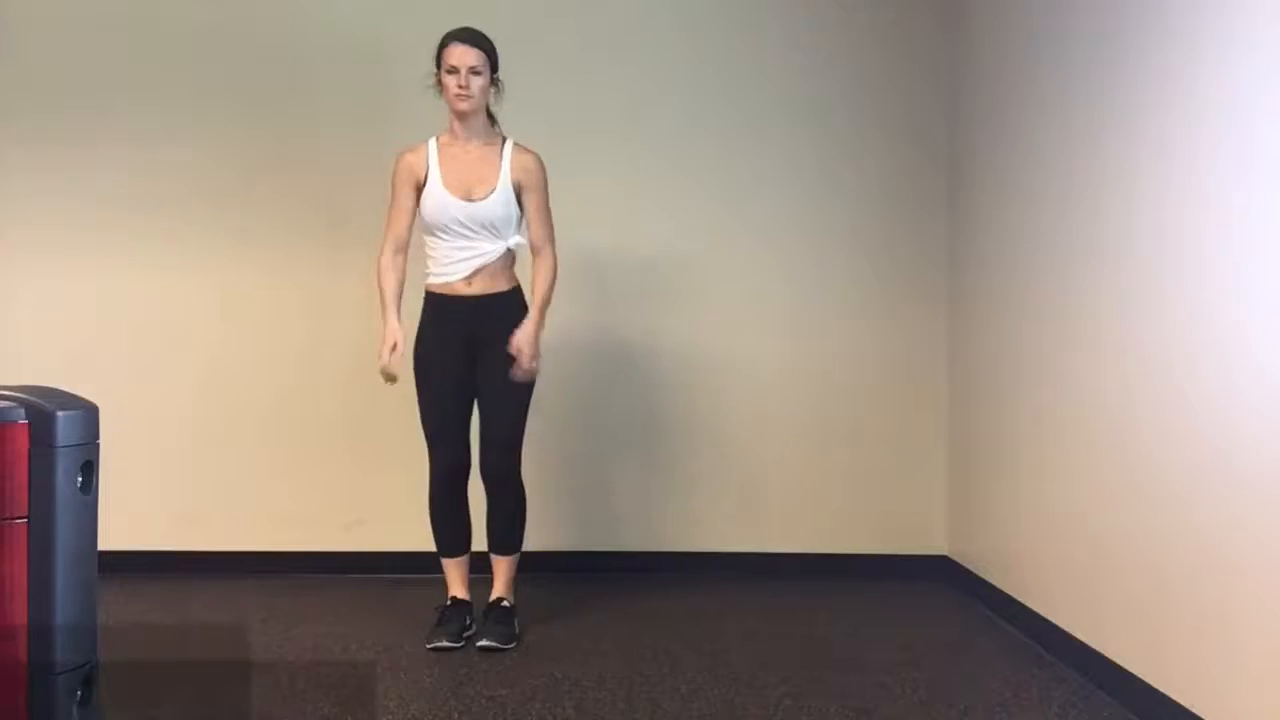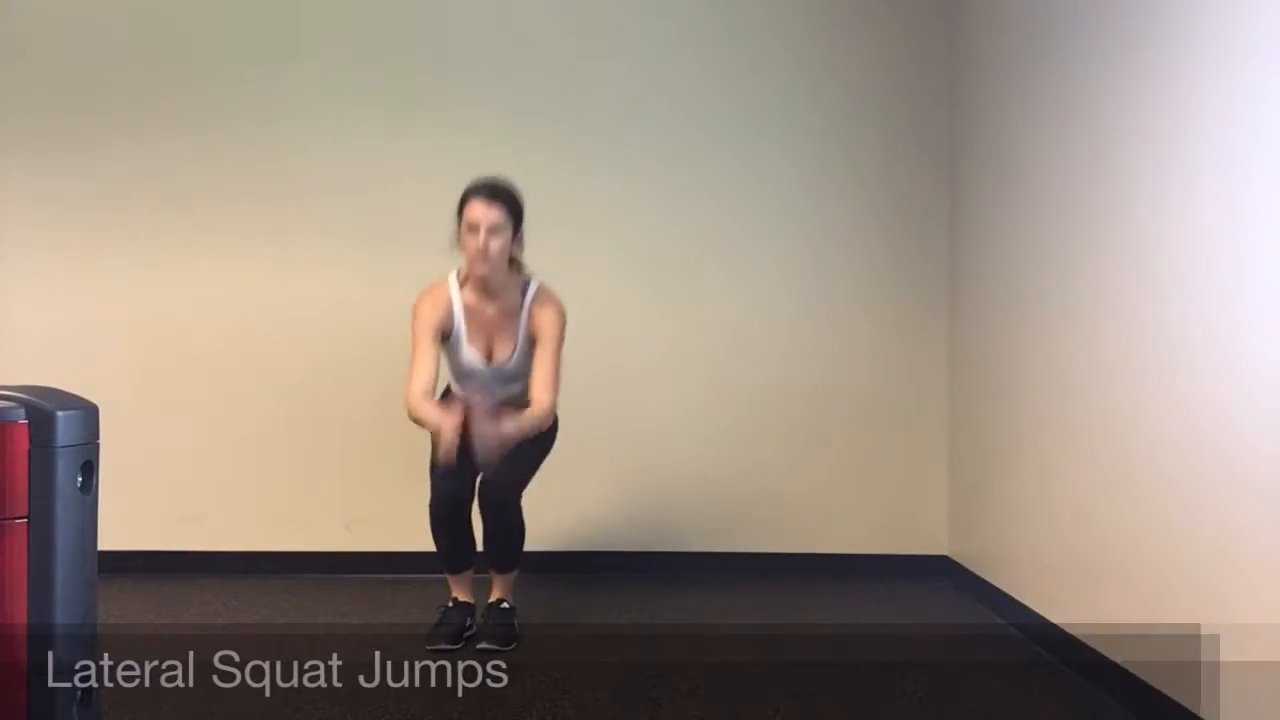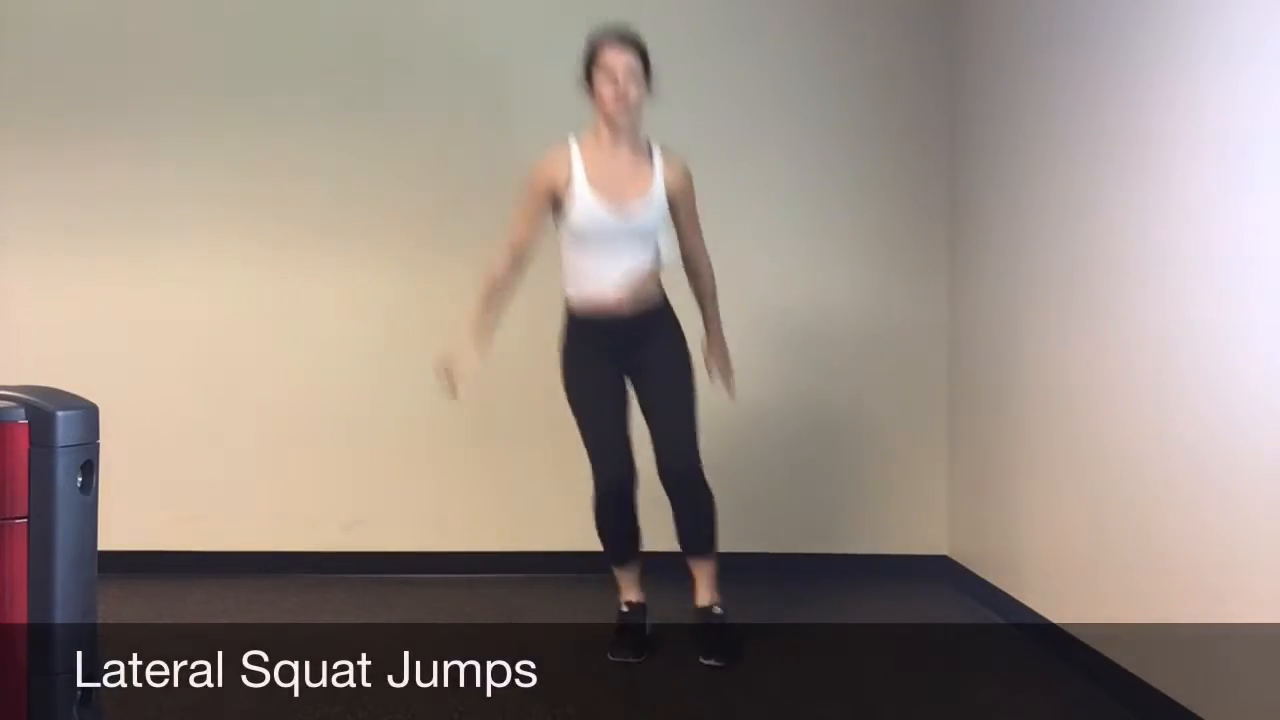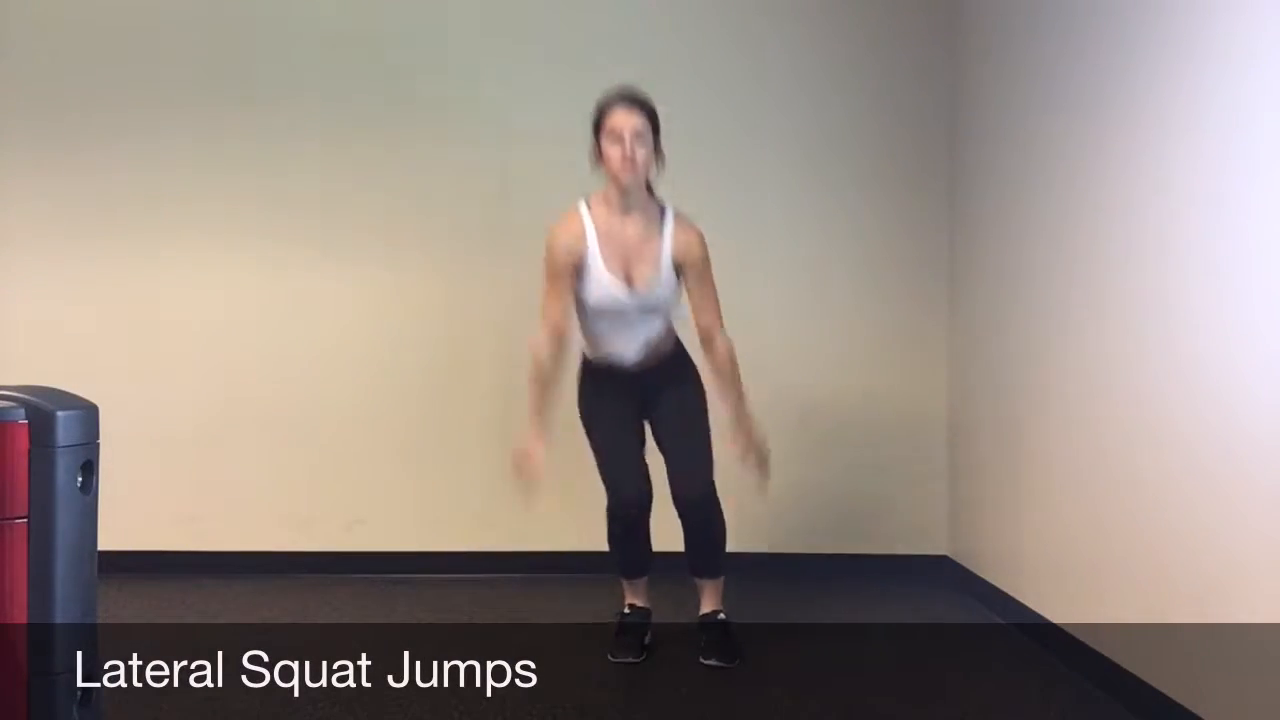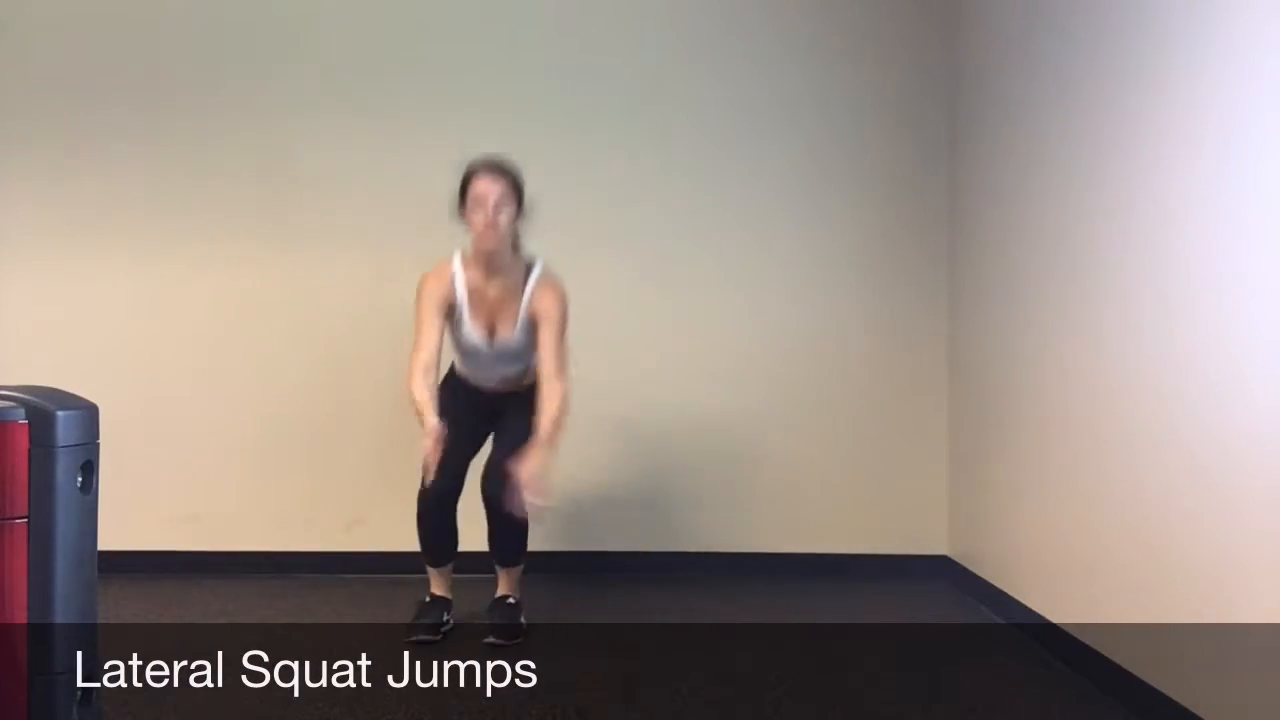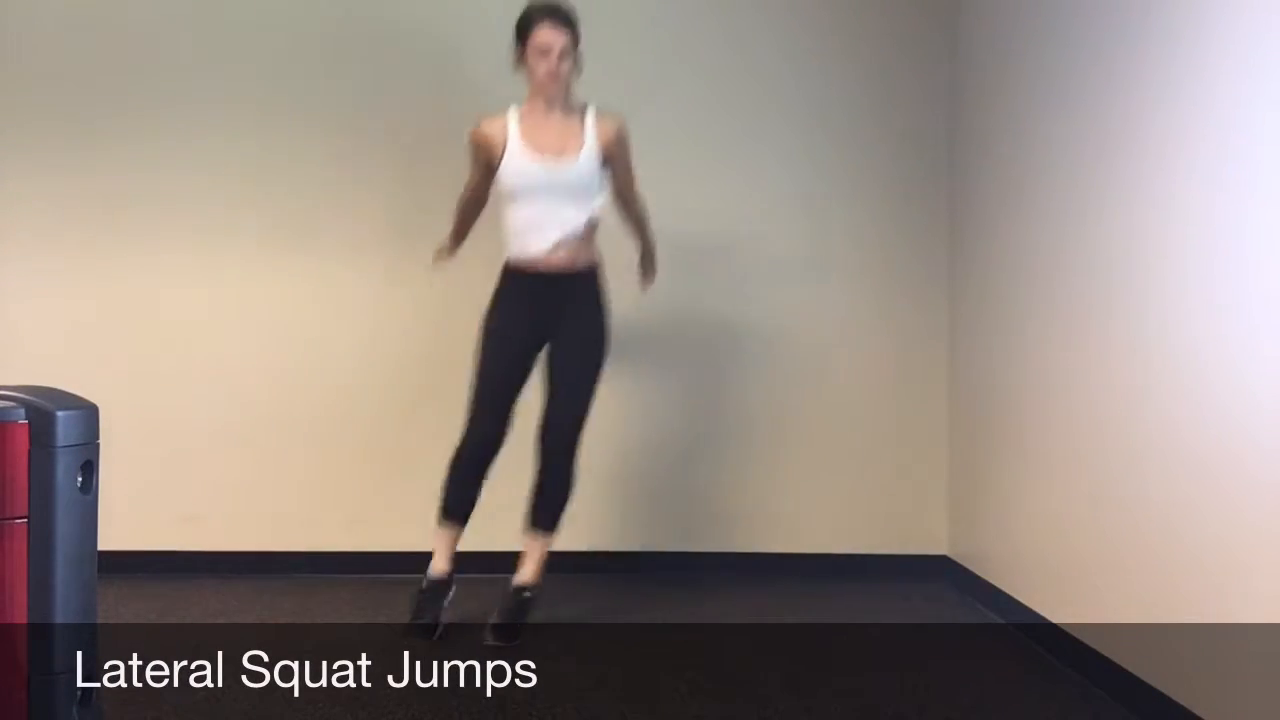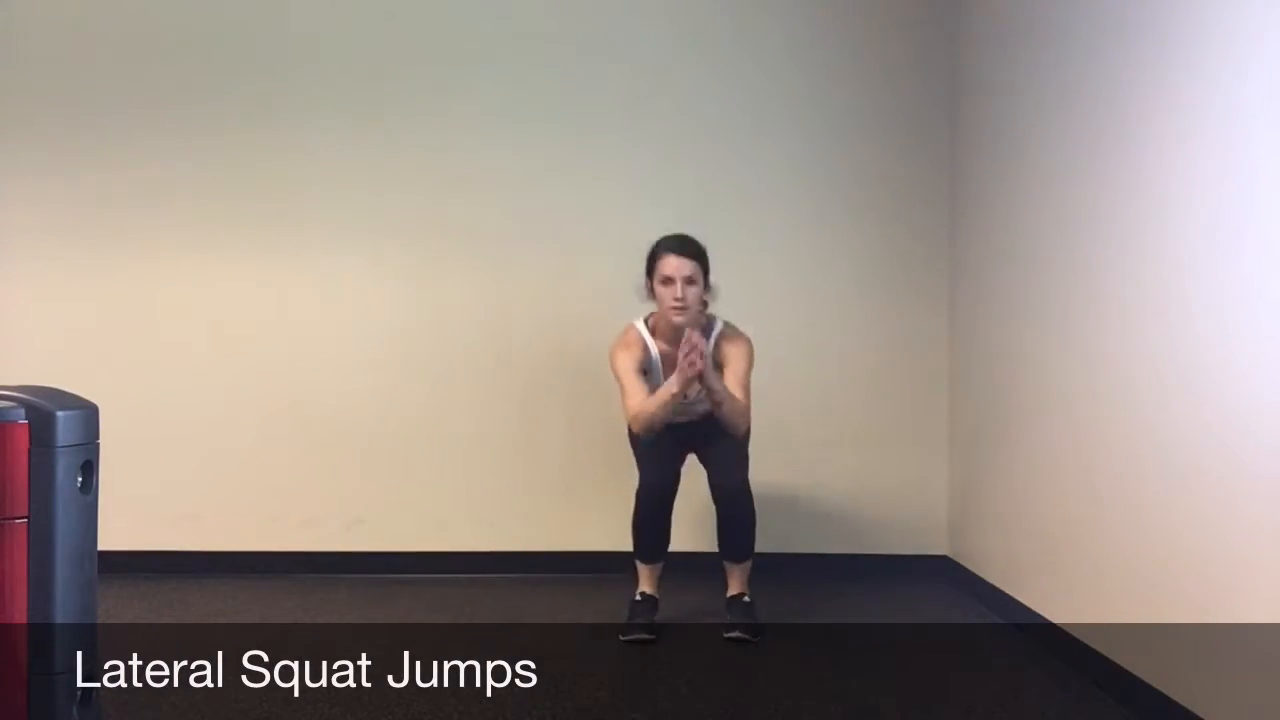
dt=0.7s
person 1, frame 1
left shoulder: (522, 162)
right shoulder: (415, 161)
left elbow: (545, 256)
right elbow: (393, 249)
left wrist: (533, 323)
right wrist: (390, 321)
left hip: (504, 322)
right hip: (442, 322)
left knee: (500, 462)
right knee: (447, 463)
left ankle: (502, 599)
right ankle: (457, 599)
person 1, frame 2
left shoulder: (544, 308)
right shoulder: (436, 302)
left elbow: (544, 407)
right elbow: (415, 399)
left wrist: (502, 430)
right wrist: (443, 422)
left hip: (519, 423)
right hip: (460, 417)
left knee: (498, 492)
right knee: (447, 497)
left ankle: (501, 601)
right ankle: (460, 602)
person 1, frame 3
left shoulder: (669, 171)
right shoulder: (560, 166)
left elbow: (696, 257)
right elbow: (512, 259)
left wrist: (715, 335)
right wrist: (474, 340)
left hip: (654, 332)
right hip: (587, 339)
left knee: (680, 465)
right knee: (612, 473)
left ankle: (708, 607)
right ankle: (631, 604)
person 1, frame 4
left shoulder: (683, 237)
right shoulder: (571, 234)
left elbow: (713, 334)
right elbow: (550, 337)
left wrist: (742, 418)
right wrist: (536, 426)
left hip: (671, 378)
right hip: (604, 384)
left knee: (697, 493)
right knee: (628, 494)
left ankle: (712, 613)
right ankle: (634, 608)
person 1, frame 5
left shoulder: (545, 290)
right shoulder: (440, 282)
left elbow: (553, 383)
right elbow: (421, 369)
left wrist: (537, 459)
right wrist: (429, 426)
left hip: (521, 398)
right hip: (464, 396)
left knee: (502, 486)
right knee: (436, 488)
left ankle: (507, 596)
right ankle: (438, 596)
person 1, frame 6
left shoulder: (604, 131)
right shoulder: (495, 134)
left elbow: (628, 197)
right elbow: (473, 197)
left wrist: (647, 246)
right wrist: (452, 242)
left hip: (579, 302)
right hip: (516, 294)
left knee: (560, 439)
right knee: (483, 431)
left ankle: (528, 579)
right ankle: (440, 570)
person 1, frame 7
left shoulder: (731, 342)
right shoulder: (631, 344)
left elbow: (741, 421)
right elbow: (639, 419)
left wrist: (709, 387)
right wrist: (678, 386)
left hip: (713, 425)
right hip: (660, 429)
left knee: (733, 487)
right knee: (656, 485)
left ankle: (738, 595)
right ankle: (645, 594)
